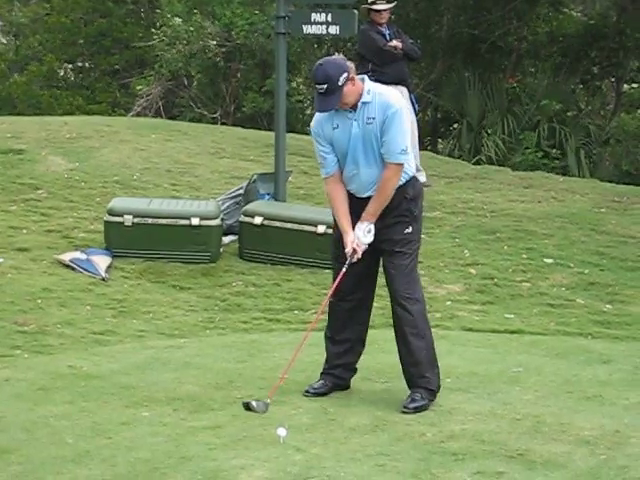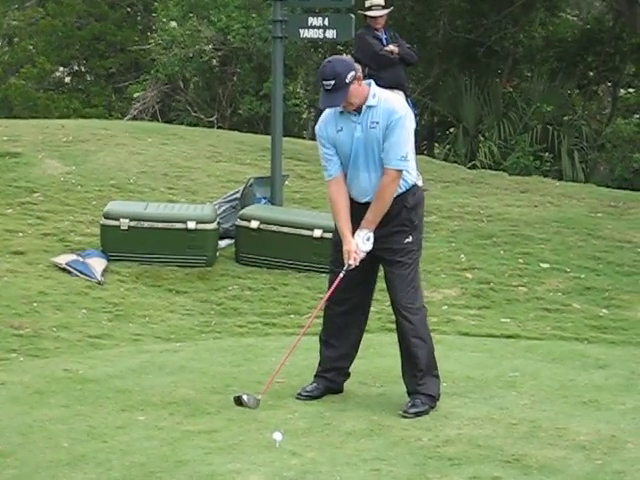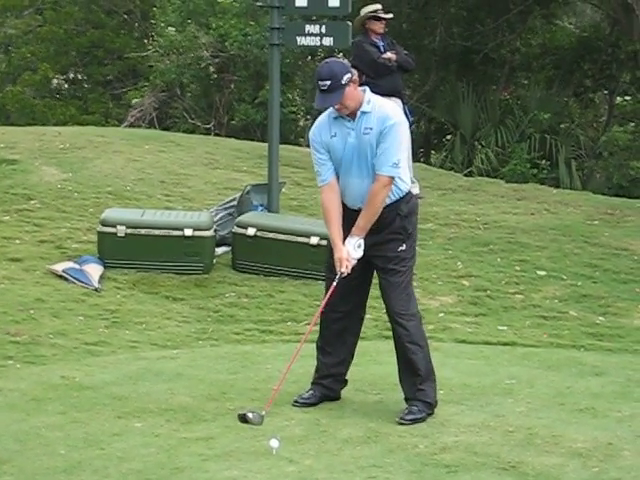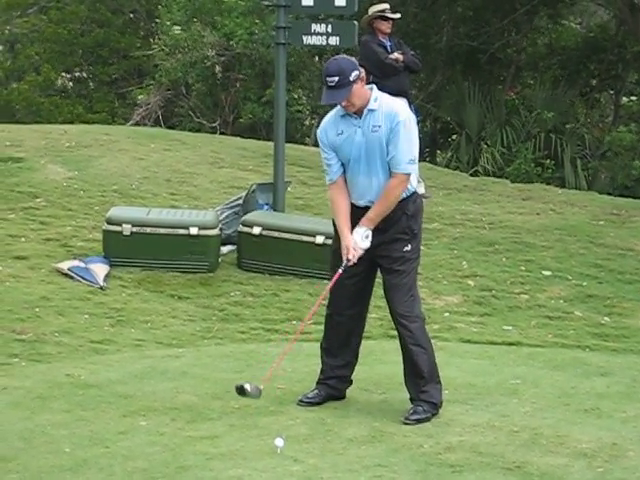
dt=1s
person 1, frame 1
left shoulder: (390, 104)
right shoulder: (322, 121)
left elbow: (394, 168)
right elbow: (333, 179)
left wrist: (368, 222)
right wrist: (347, 232)
left hip: (397, 201)
right hip: (355, 202)
left knee: (404, 292)
right knee: (345, 294)
left ankle: (423, 382)
right ankle: (337, 372)
person 1, frame 2
left shoulder: (394, 110)
right shoulder: (327, 123)
left elbow: (392, 176)
right elbow: (336, 182)
left wrist: (367, 230)
right wrist: (348, 237)
left hip: (398, 209)
right hip: (355, 209)
left knee: (406, 300)
right knee: (341, 298)
left ankle: (424, 388)
right ankle: (331, 375)
person 1, frame 3
left shoulder: (389, 117)
right shoulder: (321, 129)
left elbow: (383, 183)
right elbow: (329, 188)
left wrist: (357, 237)
right wrist: (338, 244)
left hip: (392, 217)
right hip: (351, 216)
left knee: (401, 307)
right knee: (338, 306)
left ankle: (421, 395)
right ankle: (327, 382)
person 1, frame 4
left shoulder: (396, 114)
right shoulder: (329, 127)
left elbow: (400, 178)
right elbow: (337, 185)
left wrist: (366, 227)
right wrist: (346, 235)
left hip: (397, 217)
right hip: (354, 216)
left knee: (404, 307)
right knee: (343, 306)
left ankle: (426, 395)
right ankle: (333, 382)
person 2, frame 1
left shoulder: (396, 30)
right shoulder: (366, 31)
left elbow: (416, 52)
right elbow: (382, 52)
left wrist: (401, 46)
right wrist: (402, 51)
left hip: (401, 88)
left knee: (410, 129)
left ankle: (416, 172)
person 2, frame 2
left shoulder: (392, 35)
right shoulder: (363, 36)
left elbow: (413, 57)
right elbow: (380, 59)
left wrist: (397, 51)
right wrist: (400, 56)
left hip: (398, 90)
person 2, frame 3
left shoulder: (389, 41)
right shoulder: (360, 43)
left elbow: (410, 63)
right elbow: (376, 65)
left wrist: (395, 58)
right wrist: (398, 63)
left hip: (396, 100)
left ankle: (409, 183)
person 2, frame 4
left shoulder: (396, 42)
right shoulder: (367, 43)
left elbow: (417, 64)
right elbow: (385, 66)
left wrist: (402, 58)
right wrist: (403, 64)
left hip: (403, 100)
left ankle: (415, 184)
